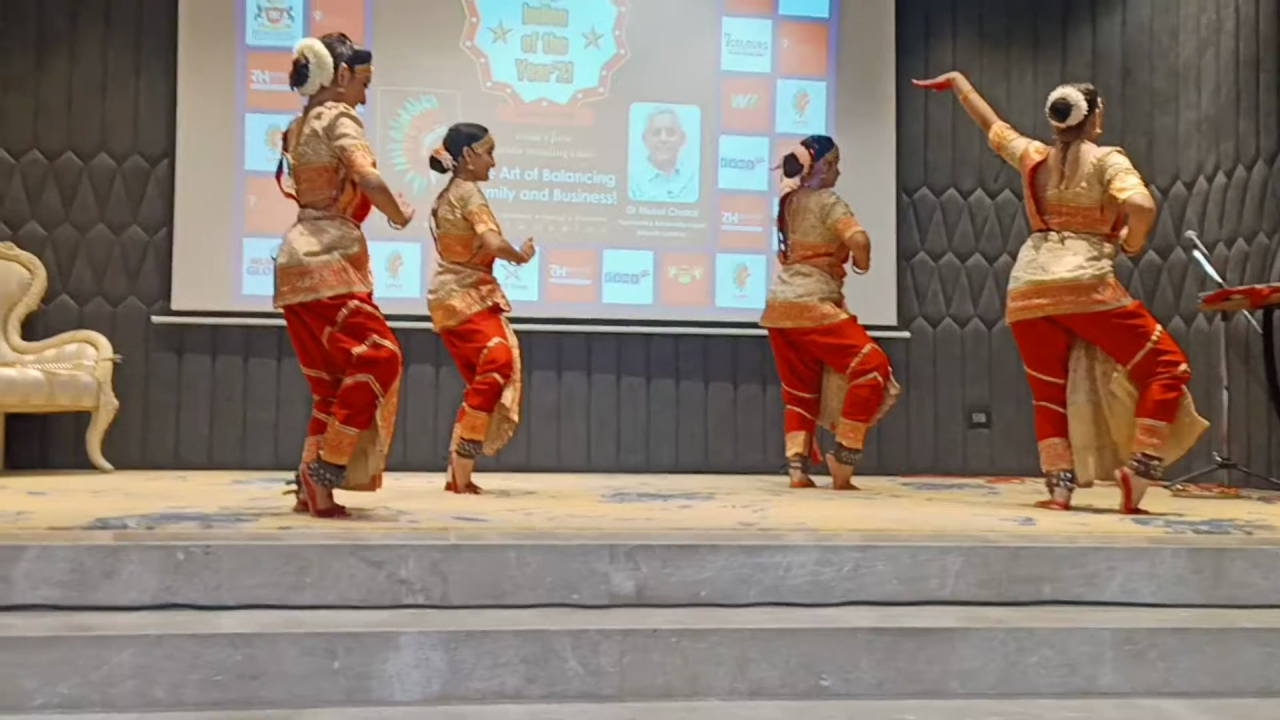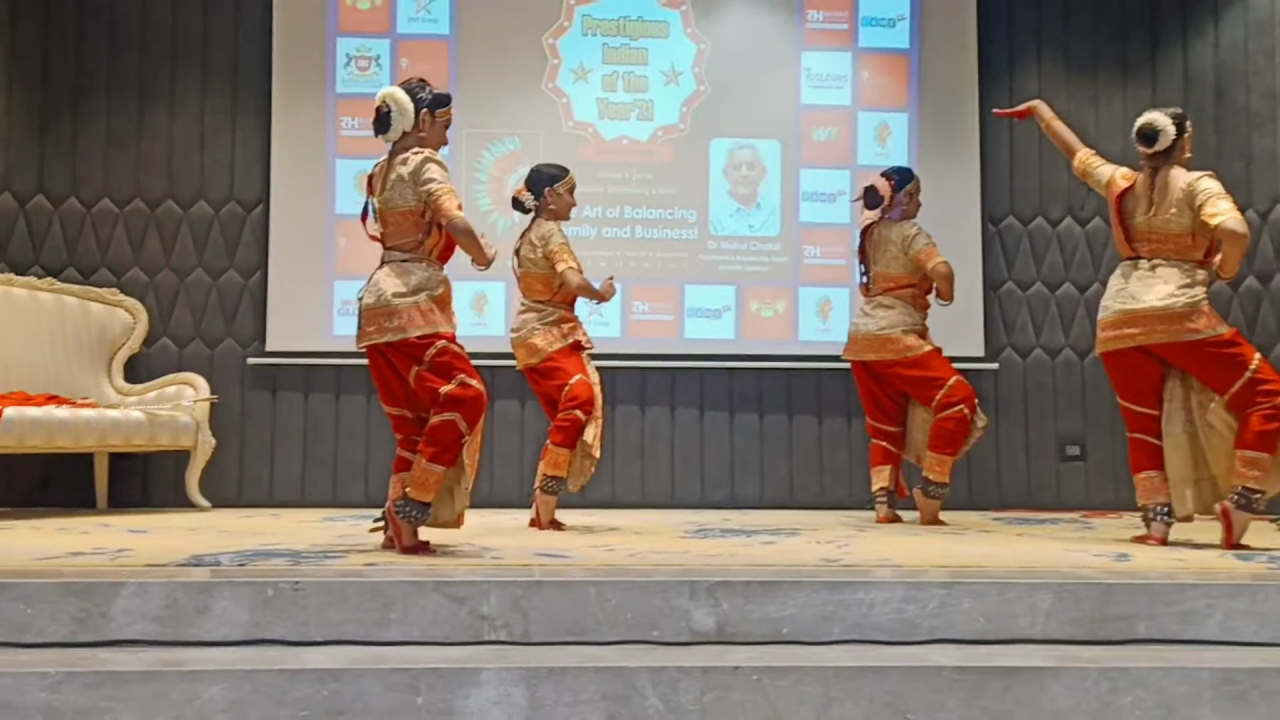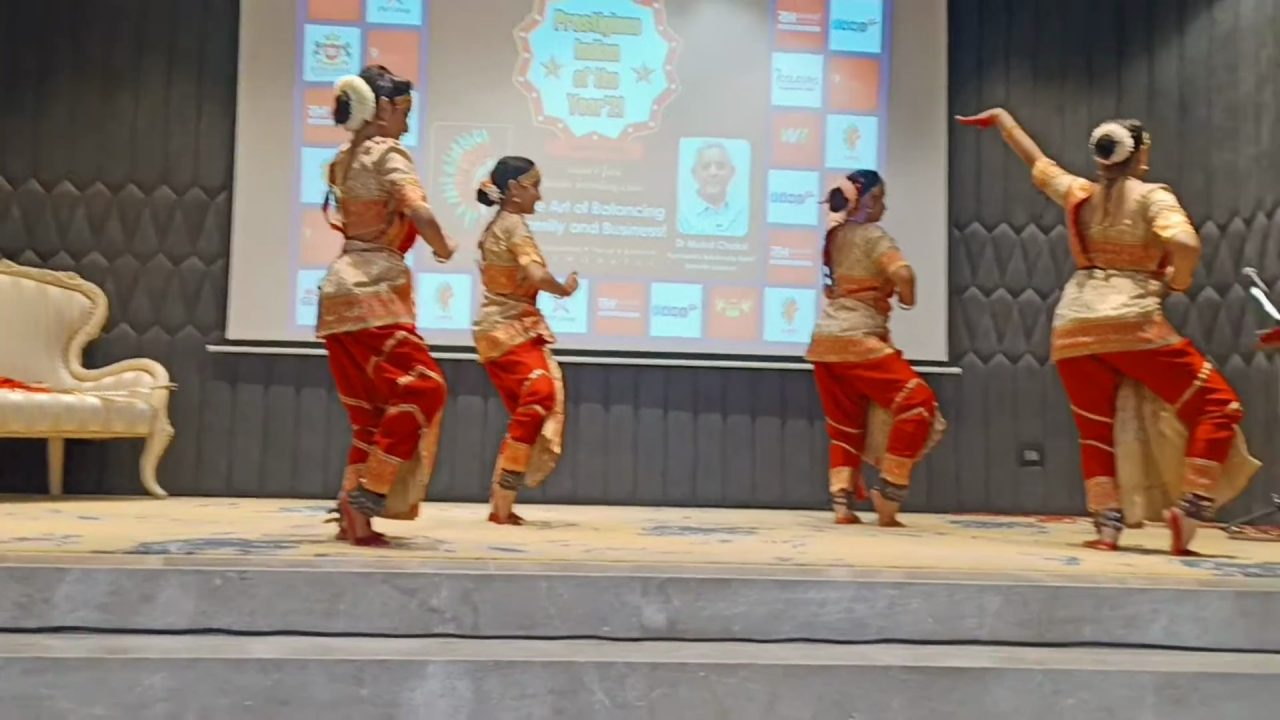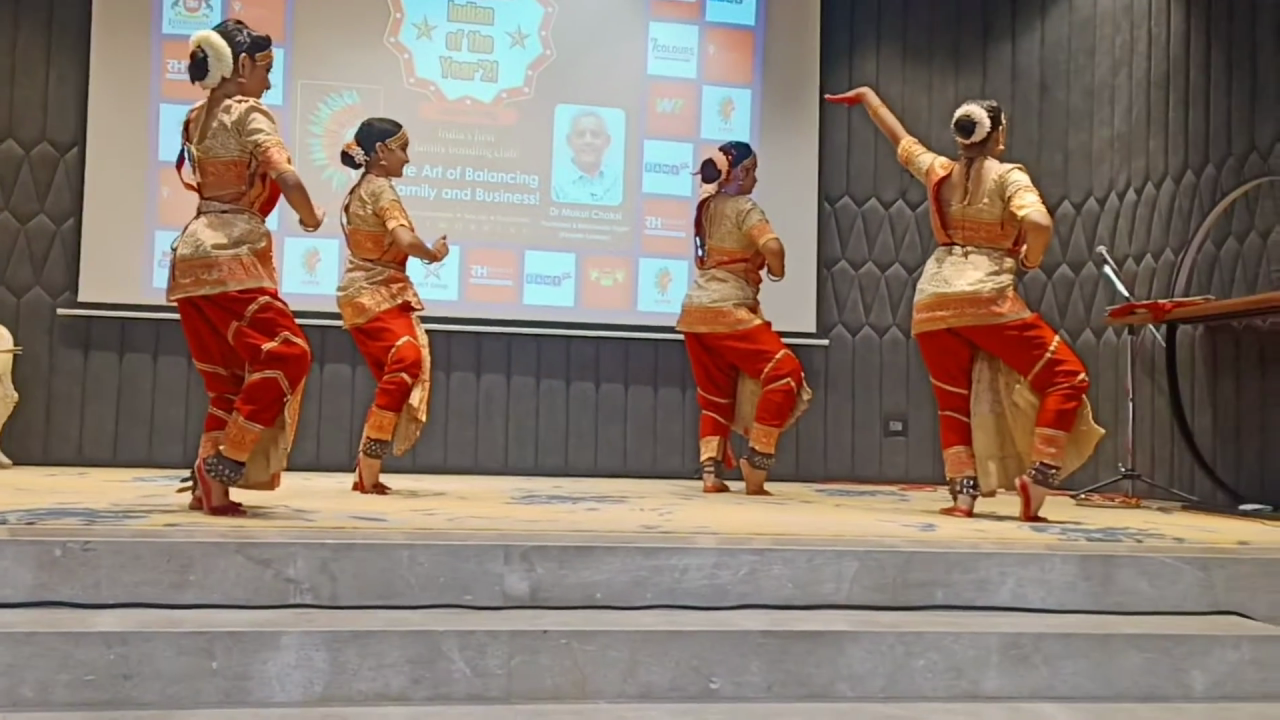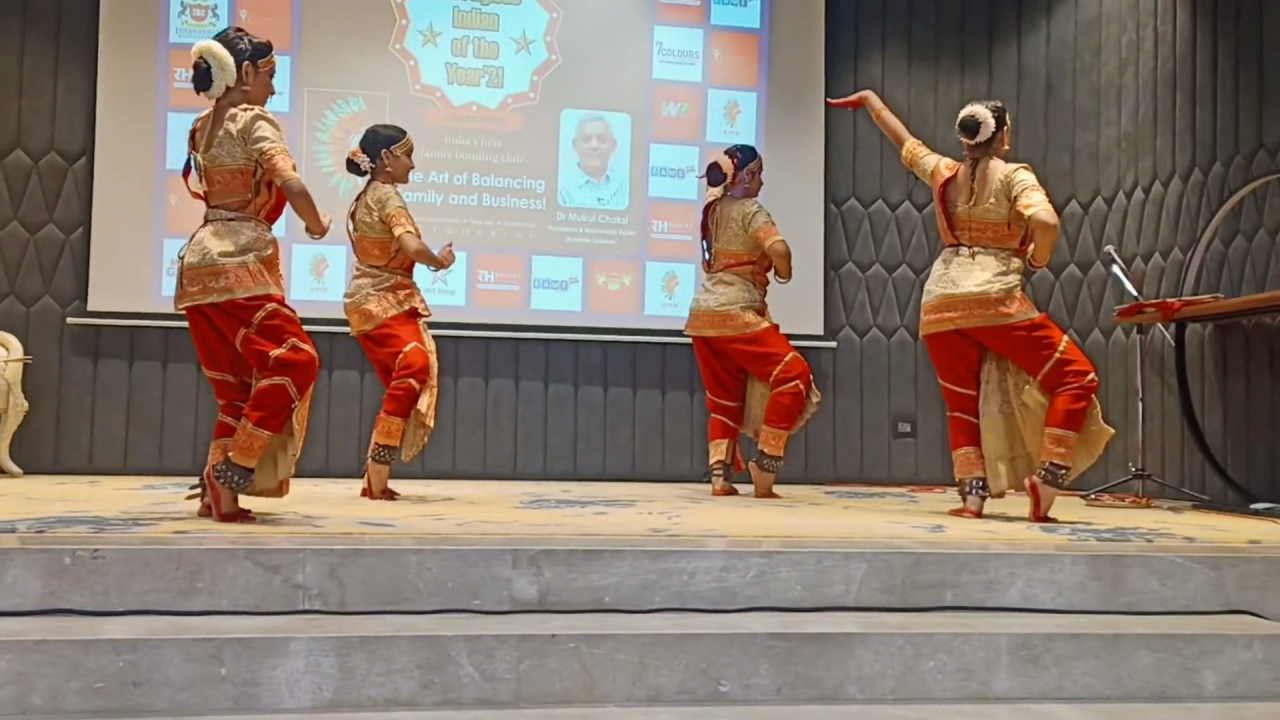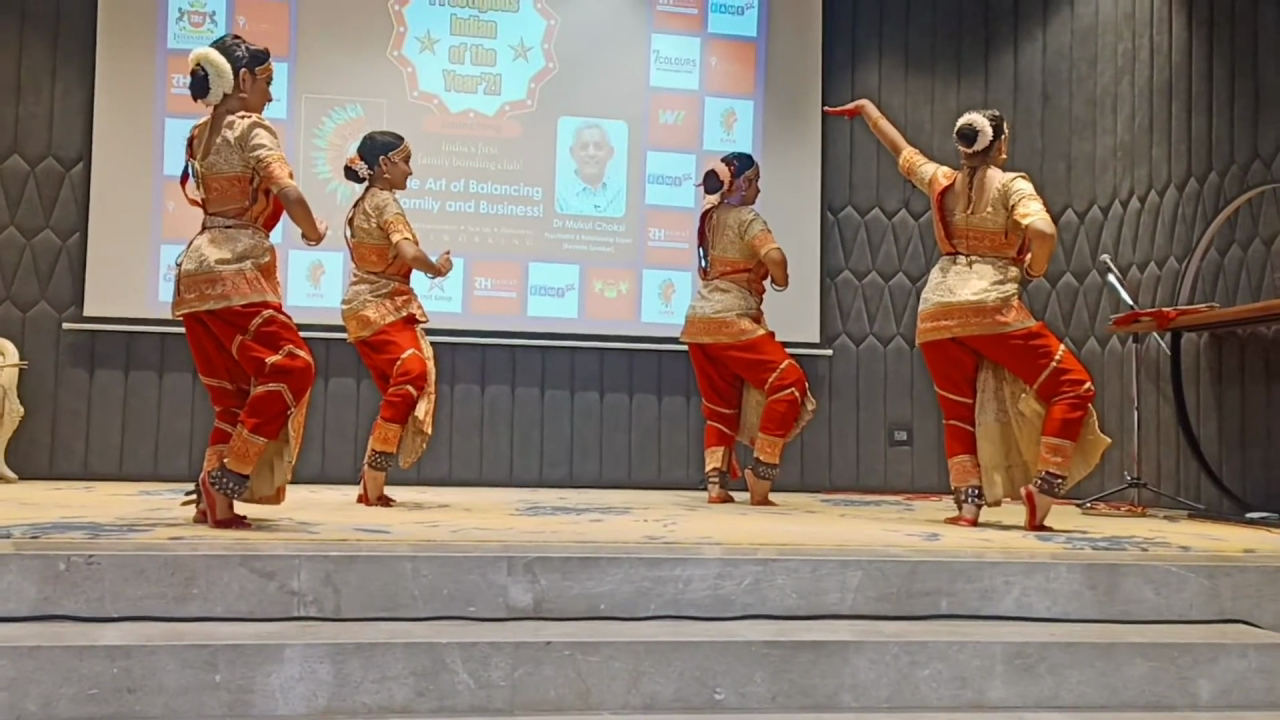
dt=0.5s
person 1, frame 1
left shoulder: (300, 125)
right shoulder: (339, 118)
right elbow: (368, 178)
right wrist: (399, 214)
left hip: (300, 260)
right hip: (327, 261)
left knee: (334, 379)
right knee: (377, 359)
left ankle: (312, 485)
right ankle: (324, 471)
person 1, frame 2
left shoulder: (383, 170)
right shoulder: (424, 163)
right elbow: (454, 221)
right wrist: (483, 256)
left hip: (382, 302)
right hip: (411, 303)
left knee: (415, 419)
right knee: (463, 397)
left ankle: (397, 521)
right ankle: (409, 508)
person 1, frame 3
left shoulder: (344, 160)
right shoulder: (387, 153)
right elbow: (419, 213)
right wrist: (444, 249)
left hip: (341, 291)
right hip: (372, 291)
left knee: (373, 409)
right knee: (422, 389)
left ankle: (353, 511)
right ankle: (365, 498)
person 1, frame 4
left shoulder: (198, 117)
right shoulder: (249, 112)
right elbow: (286, 177)
right wrist: (311, 217)
left hip: (194, 253)
right hip: (231, 255)
left knee: (229, 377)
right knee: (287, 355)
left ankle: (209, 484)
right ankle: (222, 467)
person 1, frame 5
left shoulder: (202, 126)
right shoulder: (254, 121)
right elbow: (291, 185)
right wrist: (316, 224)
left hip: (200, 263)
right hip: (238, 263)
left knee: (238, 385)
right knee: (294, 361)
left ankle: (218, 490)
right ankle: (230, 473)
person 1, frame 6
left shoulder: (200, 133)
right shoulder: (251, 128)
right elbow: (288, 192)
right wrist: (313, 231)
left hip: (198, 269)
right hip: (235, 270)
left knee: (235, 392)
right knee: (291, 368)
left ankle: (212, 497)
right ankle: (225, 480)
person 2, frame 1
left shoulder: (1032, 156)
right shoulder: (1107, 160)
left elbow: (990, 123)
right elbow: (1142, 206)
left wrist: (957, 81)
right wrist: (1131, 243)
left hip: (1027, 290)
right hip: (1086, 285)
left knee: (1049, 394)
right knee: (1167, 368)
left ankle: (1059, 487)
right ankle: (1139, 468)
person 2, frame 2
left shoulder: (1119, 183)
right shoulder: (1198, 185)
left elbow: (1076, 151)
right elbow: (1235, 232)
left wrist: (1039, 109)
right wrist: (1226, 269)
left hip: (1117, 319)
right hip: (1179, 315)
left knee: (1143, 425)
left ankle: (1156, 521)
right ankle: (1239, 502)
person 2, frame 3
left shoulder: (1077, 193)
right shoulder: (1152, 196)
left elbow: (1035, 159)
right elbow: (1185, 245)
left wrist: (1001, 117)
right wrist: (1177, 282)
left hip: (1073, 327)
right hip: (1131, 324)
left knee: (1096, 431)
right knee: (1217, 406)
left ankle: (1107, 527)
right ankle: (1187, 509)
person 2, frame 4
left shoulder: (937, 172)
right shoulder: (1008, 176)
left elbow: (899, 138)
right elbow: (1039, 224)
left wrist: (866, 95)
right wrist: (1029, 260)
left hip: (932, 301)
right hip: (987, 298)
left knee: (954, 403)
right knee: (1067, 379)
left ankle: (963, 494)
right ankle: (1038, 477)
person 2, frame 5
left shoulder: (942, 172)
right shoulder: (1014, 176)
left elbow: (903, 139)
right elbow: (1046, 222)
left wrist: (869, 98)
right wrist: (1037, 259)
left hip: (940, 303)
right hip: (995, 299)
left knee: (963, 403)
right knee: (1076, 378)
left ankle: (972, 497)
right ankle: (1047, 477)
person 2, frame 6
left shoulder: (940, 181)
right shoulder: (1012, 185)
left elbow: (899, 148)
right elbow: (1044, 232)
left wrist: (866, 107)
right wrist: (1034, 269)
left hip: (937, 310)
right hip: (991, 308)
left knee: (958, 412)
right knee: (1072, 388)
left ankle: (968, 504)
right ankle: (1043, 486)
person 3, frame 1
left shoulder: (446, 195)
right shoulder: (468, 192)
right elbow: (494, 244)
right wrist: (521, 256)
left hip: (453, 298)
right hip: (465, 297)
left knee: (484, 378)
right knee: (497, 363)
left ankle: (459, 471)
right ankle: (462, 468)
person 3, frame 2
left shoulder: (529, 234)
right shoulder: (550, 232)
right elbow: (575, 282)
right wrist: (602, 294)
left hip: (535, 335)
right hip: (548, 336)
left knee: (568, 414)
right knee: (580, 400)
left ankle: (542, 507)
right ankle: (545, 507)
person 3, frame 3
left shoulder: (494, 226)
right shoulder: (514, 225)
right elbow: (538, 276)
right wrist: (565, 289)
left hip: (498, 329)
right hip: (511, 329)
left knee: (529, 407)
right knee: (539, 395)
left ankle: (501, 501)
right ankle: (503, 499)
person 3, frame 4
left shoulder: (359, 190)
right shoulder: (381, 188)
right elbow: (406, 240)
right wrist: (434, 254)
left hip: (363, 294)
right hip: (377, 296)
left knee: (396, 373)
right knee: (407, 360)
left ankle: (367, 470)
right ankle: (368, 470)
person 3, frame 5
left shoulder: (364, 197)
right shoulder: (387, 196)
right elbow: (413, 247)
right wrist: (439, 262)
left hip: (371, 302)
right hip: (384, 303)
left knee: (403, 381)
right knee: (414, 368)
left ankle: (376, 475)
right ankle: (377, 474)
person 3, frame 6
left shoulder: (362, 204)
right shoulder: (385, 202)
right elbow: (410, 253)
right wrist: (437, 269)
left hip: (367, 307)
right hip: (382, 309)
left knee: (400, 387)
right knee: (411, 374)
left ankle: (372, 481)
right ankle: (373, 480)
person 4, frame 1
left shoulder: (790, 201)
right shoulder: (827, 201)
right elbow: (859, 240)
right wrist: (862, 263)
left hip: (780, 304)
right hip: (813, 304)
left knee: (800, 389)
right knee: (872, 367)
left ankle: (797, 469)
right ankle: (843, 462)
person 4, frame 2
left shoulder: (871, 233)
right shoulder: (909, 232)
right elbow: (942, 271)
right wrist: (945, 294)
left hip: (862, 337)
right hip: (896, 337)
left knee: (884, 423)
right knee: (958, 400)
left ankle: (884, 504)
right ankle: (930, 496)
person 4, frame 3
left shoulder: (836, 235)
right shoulder: (872, 235)
right elbow: (903, 274)
right wrist: (907, 298)
left hip: (825, 338)
right hip: (858, 338)
left knee: (845, 424)
right knee: (918, 402)
left ankle: (842, 504)
right ankle: (888, 497)
person 4, frame 4
left shoulder: (708, 207)
right shoulder: (744, 207)
right elbow: (773, 247)
right wrist: (777, 270)
left hip: (696, 309)
right hip: (729, 310)
left knee: (716, 394)
right knee: (786, 373)
left ankle: (711, 473)
right ankle: (756, 466)
person 4, frame 5
left shoulder: (714, 209)
right shoulder: (750, 209)
right elbow: (779, 249)
right wrist: (784, 272)
left hip: (703, 314)
right hip: (736, 313)
left knee: (724, 398)
right knee: (794, 376)
left ankle: (719, 477)
right ankle: (764, 471)
person 4, frame 6
left shoulder: (711, 217)
right shoulder: (746, 217)
right elbow: (775, 257)
right wrist: (781, 279)
left hip: (699, 320)
right hip: (733, 320)
left knee: (721, 405)
right knee: (789, 383)
left ankle: (716, 484)
right ankle: (760, 478)
